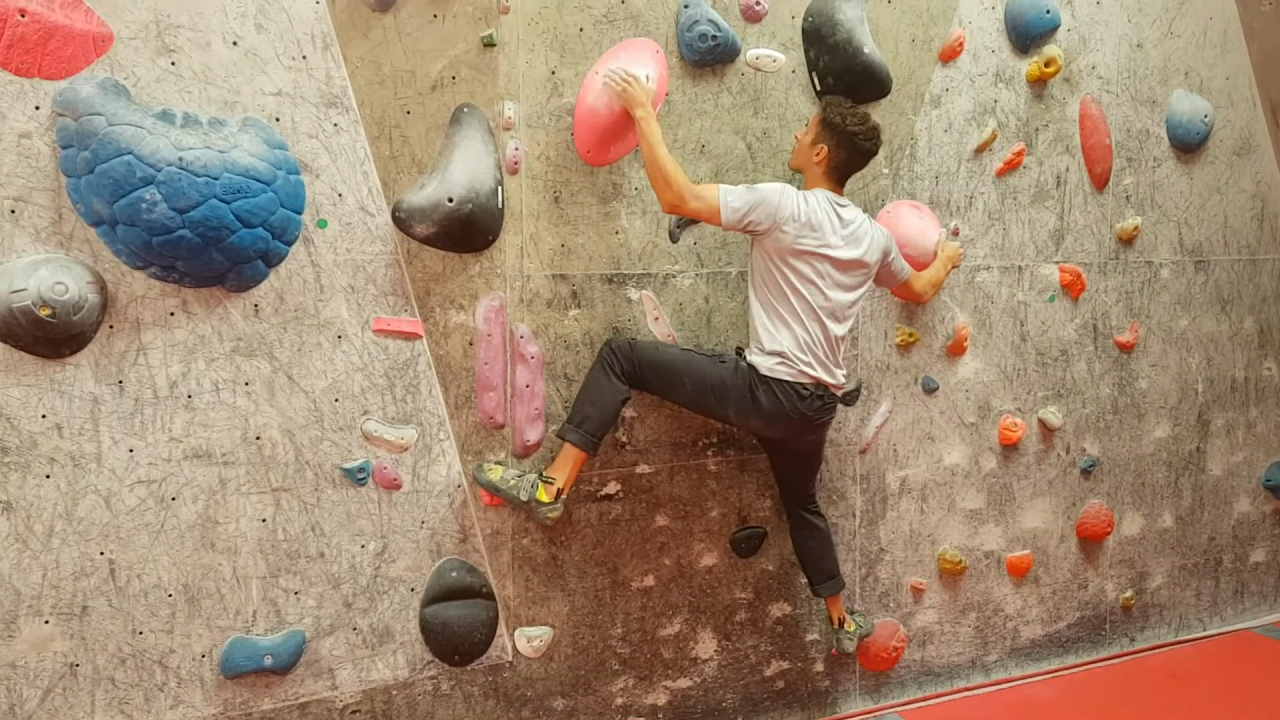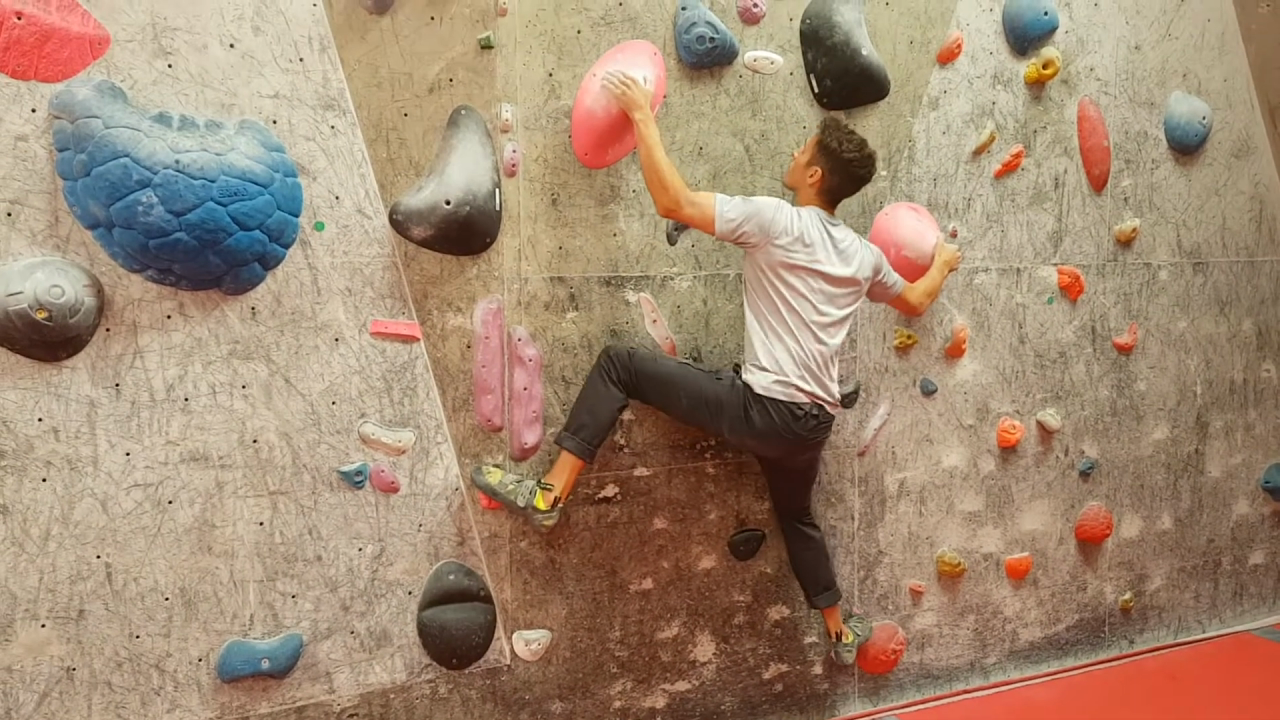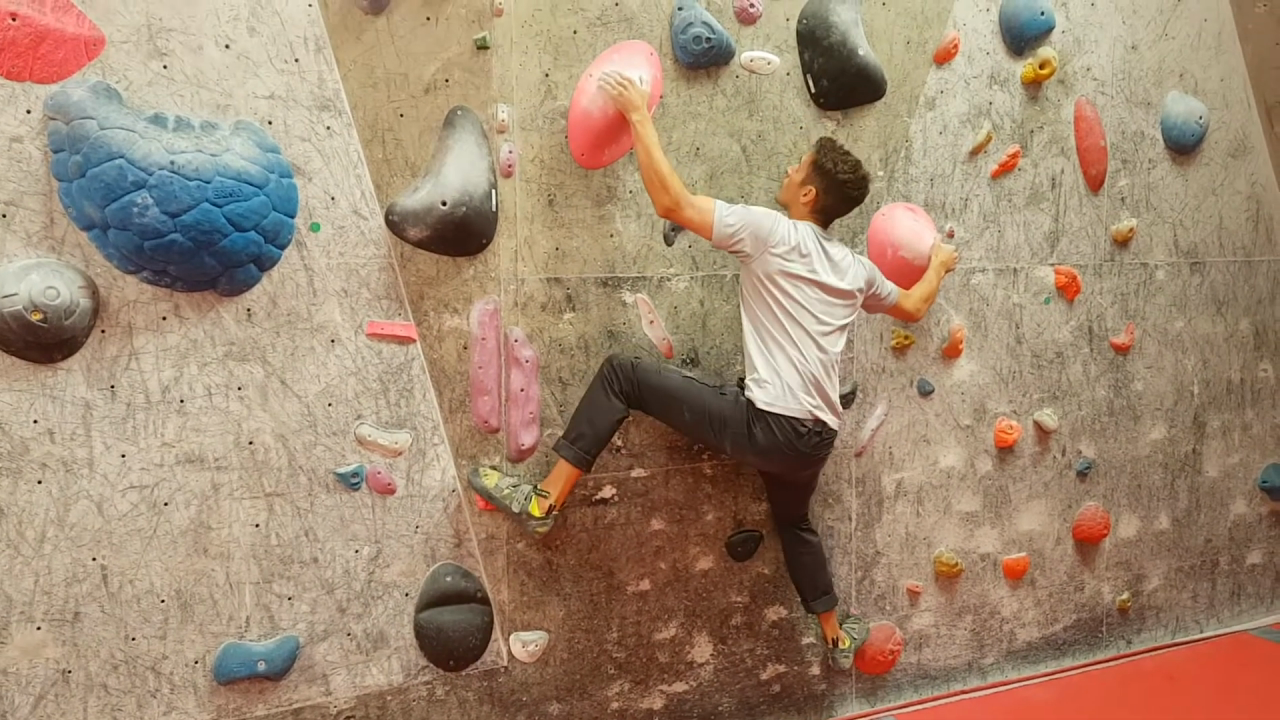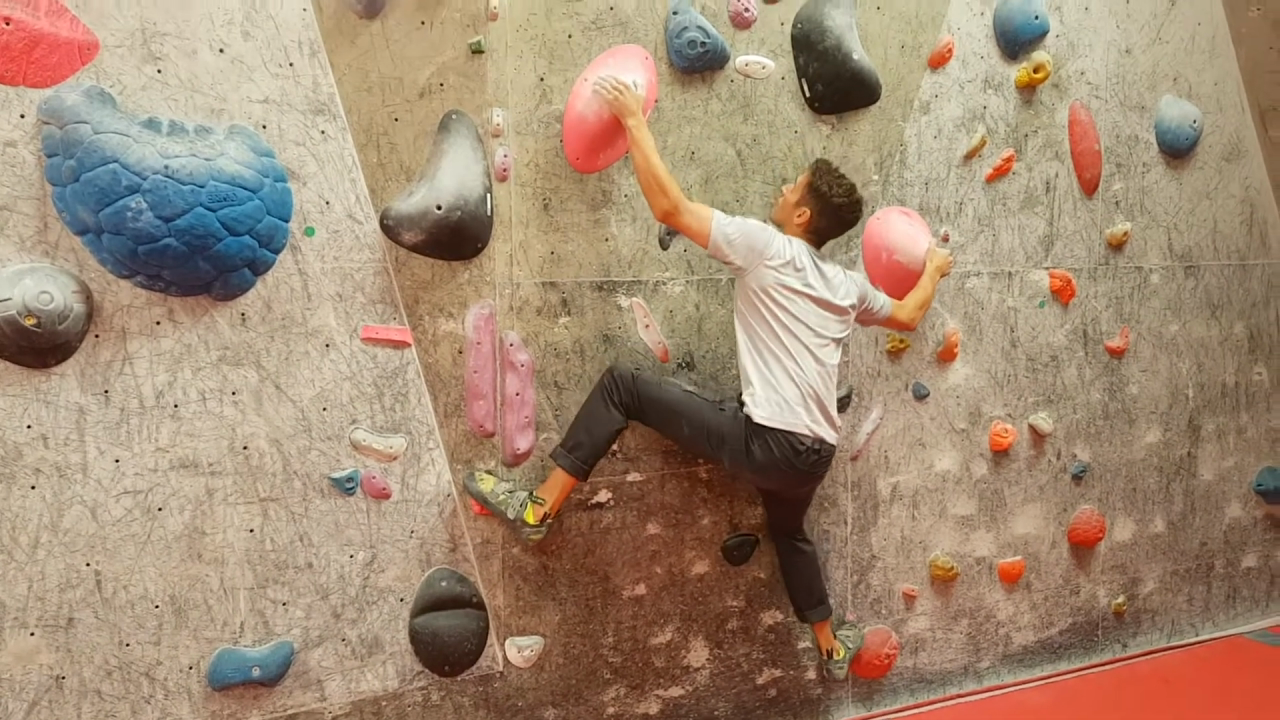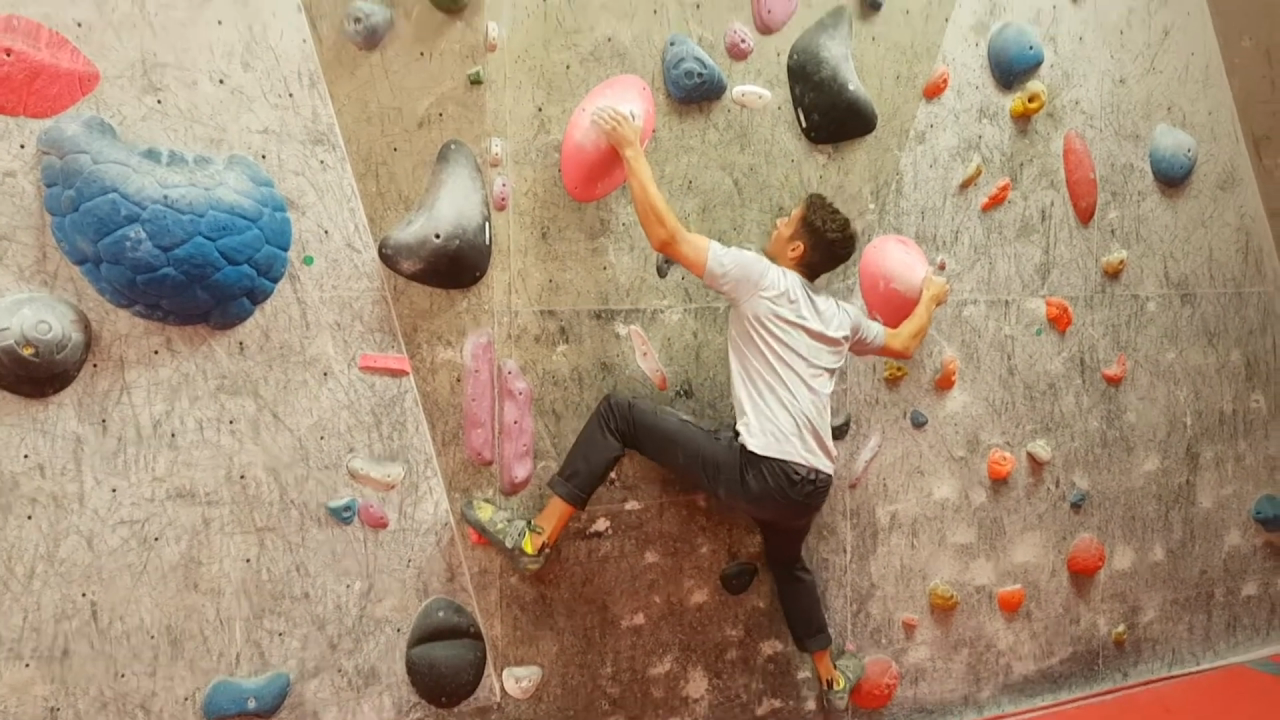
dt=0.2s
person 1, frame 1
left shoulder: (782, 204)
right shoulder: (873, 235)
left elbow: (676, 197)
right elbow: (919, 290)
left wrist: (643, 113)
right wrist: (945, 259)
left hip: (764, 388)
right hip: (816, 403)
left knee: (620, 356)
right knee: (801, 502)
left ankle: (551, 486)
right ankle: (842, 621)
person 1, frame 2
left shoulder: (776, 221)
right shoulder: (864, 254)
left elbow: (673, 202)
right elbow: (915, 301)
left wrist: (642, 116)
right wrist: (942, 265)
left hip: (760, 408)
right hip: (811, 421)
left knee: (618, 364)
right knee: (796, 515)
left ankle: (549, 494)
right ankle: (840, 632)
person 1, frame 3
left shoulder: (773, 233)
right shoulder: (855, 269)
left elbow: (671, 202)
right elbow: (912, 307)
left wrist: (639, 117)
right wrist: (938, 266)
left hip: (764, 424)
right hip: (815, 436)
left knee: (621, 374)
right knee: (794, 522)
left ankle: (544, 501)
right ankle: (836, 637)
person 1, frame 4
left shoulder: (768, 248)
right shoulder: (848, 285)
left elbow: (669, 206)
right elbow: (906, 315)
left wrist: (634, 121)
right wrist: (933, 271)
left hip: (763, 441)
right hip: (813, 454)
left knee: (622, 385)
right knee: (788, 532)
left ankle: (538, 509)
right ankle: (831, 647)
person 1, frame 5
left shoulder: (761, 279)
right shoulder: (840, 316)
left elbow: (667, 236)
right elbow: (901, 344)
left wrist: (631, 151)
right wrist: (929, 298)
left hip: (759, 471)
right hip: (811, 484)
left knee: (618, 413)
right knee: (786, 561)
left ankle: (535, 538)
right ankle: (831, 677)
